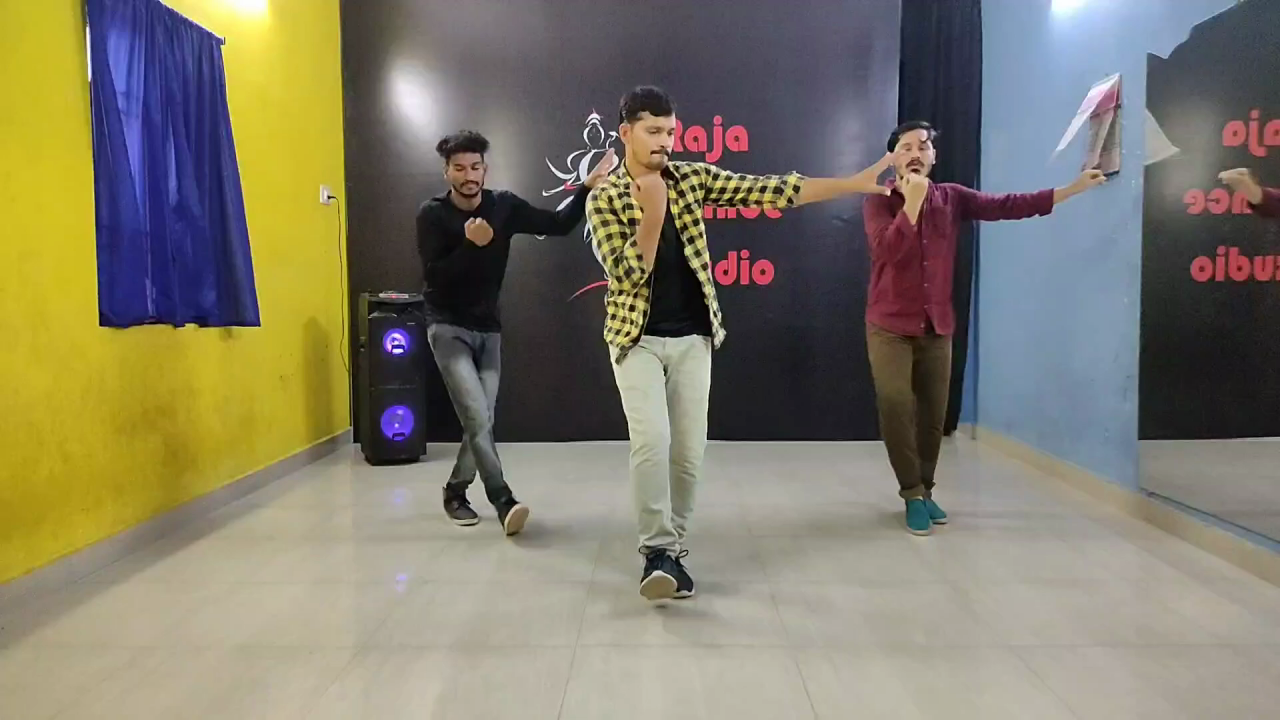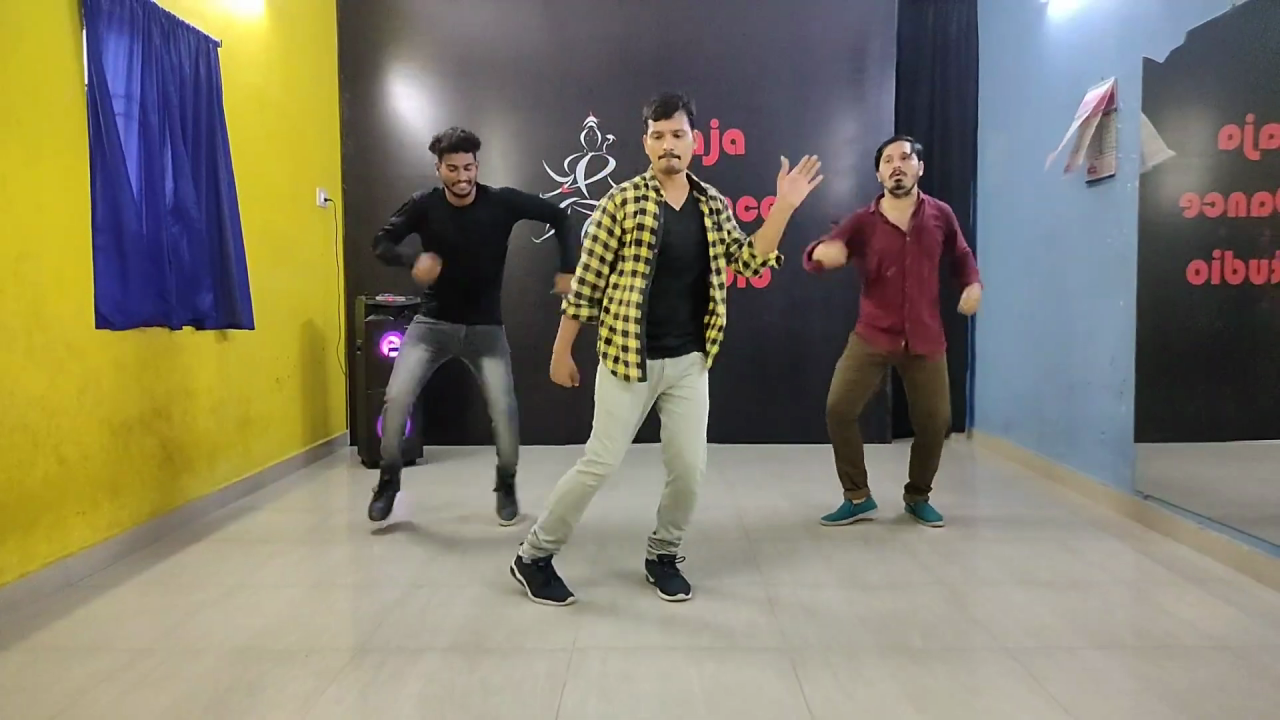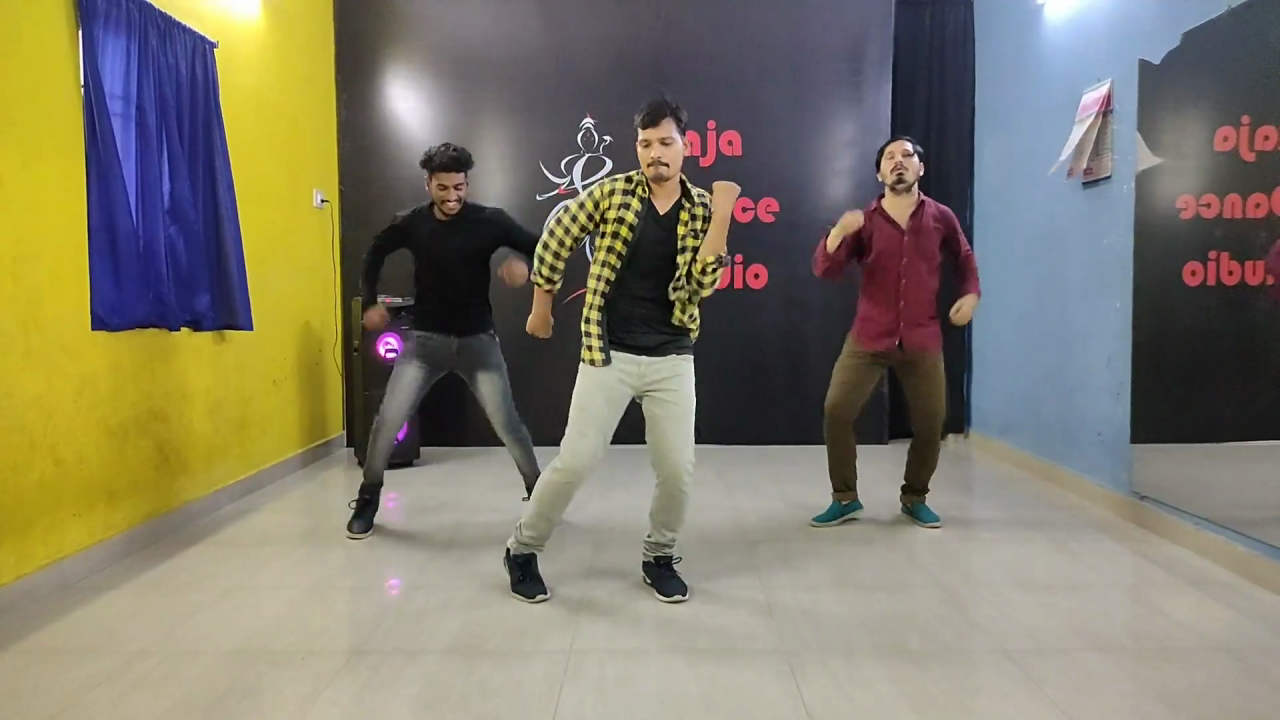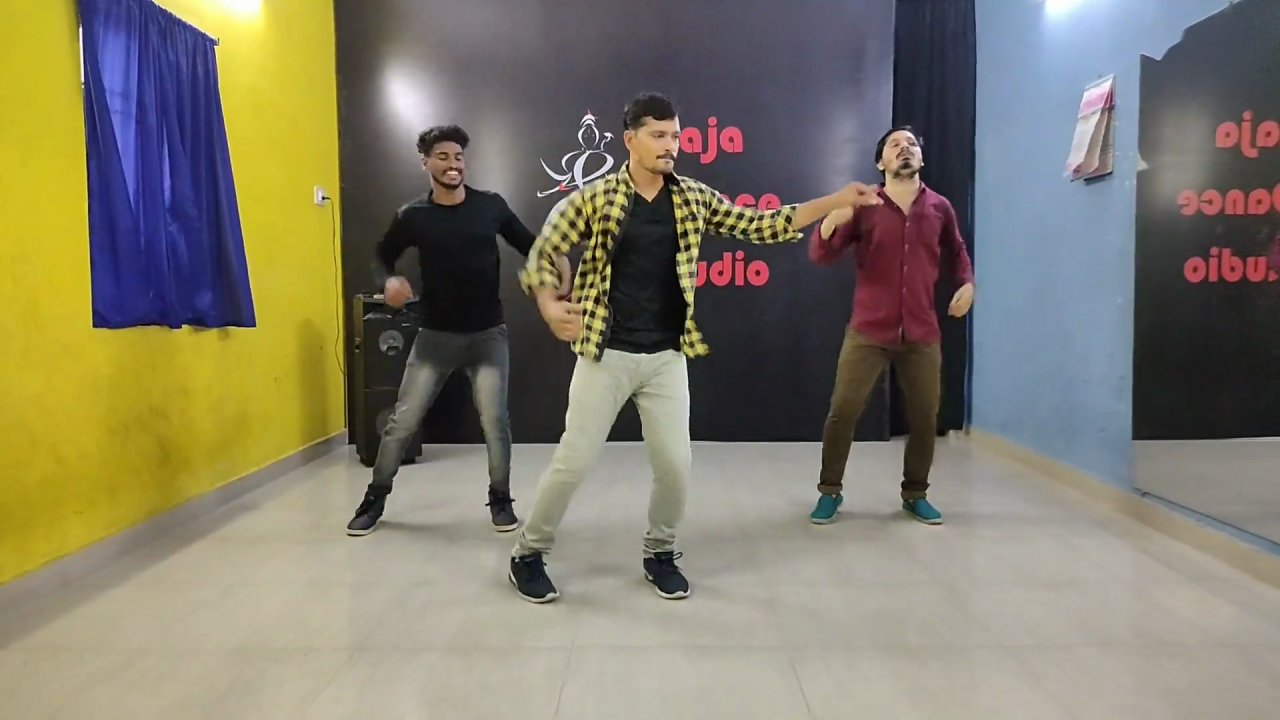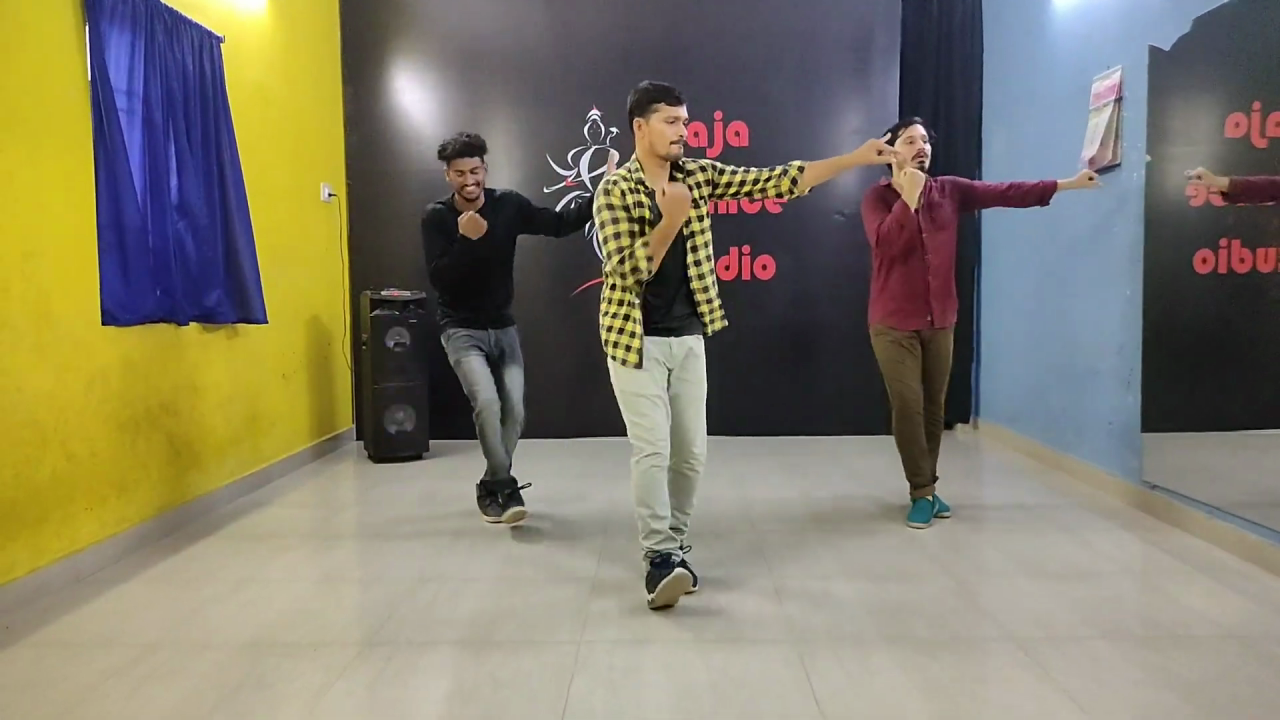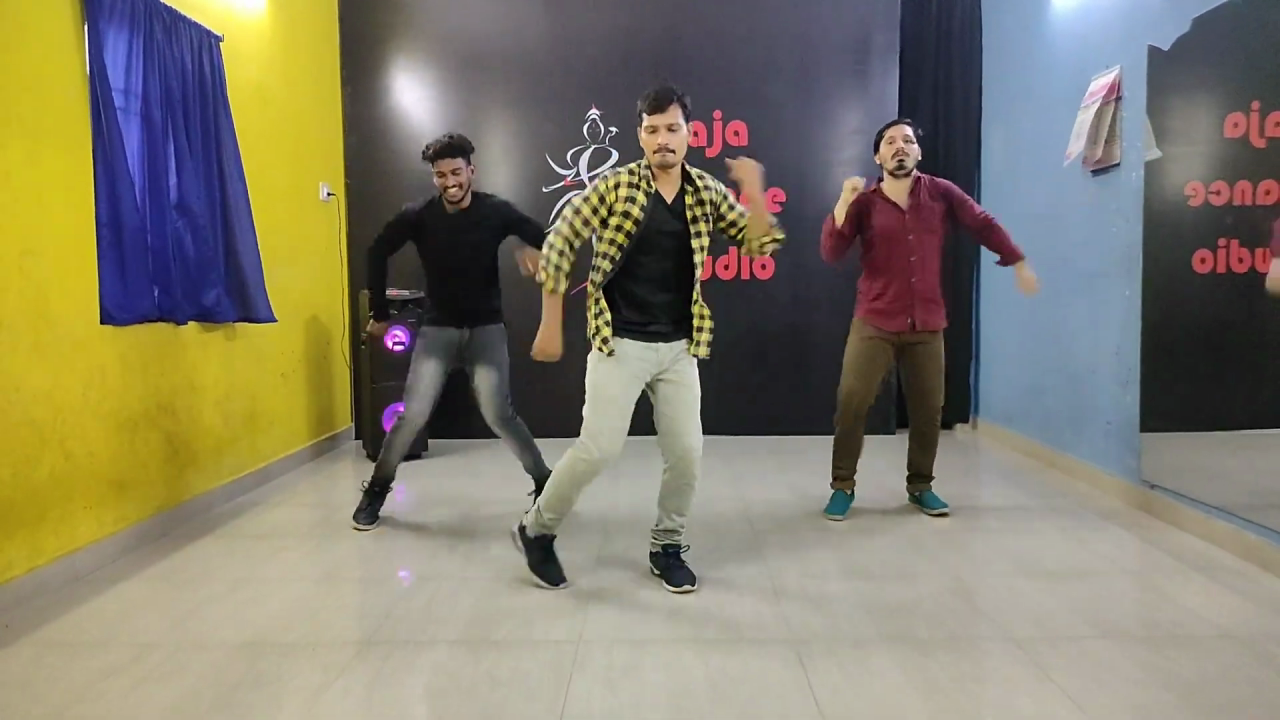
dt=0.5s
person 1, frame 1
left shoulder: (692, 178)
right shoulder: (606, 196)
left elbow: (769, 191)
right elbow: (630, 274)
left wrist: (856, 182)
right wrist: (651, 215)
left hip: (692, 338)
right hip: (637, 338)
left knee: (688, 453)
right knee: (651, 440)
left ankle: (671, 550)
right ankle: (657, 550)
person 1, frame 2
left shoulder: (710, 202)
right shoulder: (622, 201)
left elbow: (751, 262)
right elbow: (586, 279)
left wrist: (784, 205)
right wrist: (563, 349)
left hip: (688, 361)
right hip: (627, 357)
left knee: (689, 471)
right knee: (599, 465)
left ankle: (662, 556)
right ankle: (536, 555)
person 1, frame 3
left shoulder: (702, 207)
right shoulder: (608, 192)
left elbow: (705, 281)
right elbow: (556, 238)
left wrist: (722, 215)
right wrist: (540, 304)
left hip: (671, 359)
right hip: (606, 356)
left knee: (677, 470)
right knee: (575, 463)
left ankle: (659, 558)
right ankle: (523, 552)
person 1, frame 4
left shoulder: (694, 198)
right shoulder: (597, 195)
left elbow: (761, 225)
right elbow: (546, 248)
left wrist: (834, 202)
right wrist: (549, 304)
left hip: (665, 356)
right hip: (604, 354)
left knee: (675, 465)
right knee: (574, 461)
left ankle: (660, 553)
right ankle: (530, 554)
person 1, frame 5
left shoulder: (698, 175)
right shoulder: (615, 189)
left elbow: (775, 180)
right elbow: (633, 272)
left wrist: (857, 159)
right wrist: (668, 221)
left hip: (687, 337)
right hip: (633, 338)
left knee: (690, 451)
right knee: (651, 447)
left ankle: (672, 546)
right ankle: (665, 557)
person 1, frame 6
left shoulder: (706, 190)
right shoulder: (615, 186)
left elbow: (759, 245)
right elbow: (559, 244)
left wrist: (754, 193)
right wrist: (549, 324)
left hip: (678, 348)
right hip: (619, 344)
left knee: (687, 456)
right knee: (599, 450)
left ankle: (666, 546)
right ankle: (538, 531)
person 2, frame 1
left shoulder: (952, 199)
right shoulder: (879, 204)
left elbow: (1008, 206)
right elbow: (890, 252)
left wrist: (1072, 189)
right wrist: (908, 202)
left hip: (935, 327)
right hip: (888, 326)
left knee: (933, 412)
right knee: (893, 401)
left ankle: (921, 490)
right ankle: (910, 493)
person 2, frame 2
left shoulder: (939, 214)
right shoulder: (863, 221)
left elbow: (961, 256)
right elbow: (812, 258)
left wrist: (973, 285)
right wrist: (824, 252)
left hip: (925, 341)
right hip: (871, 338)
left knee: (936, 422)
right knee: (839, 411)
left ankle: (918, 497)
right ankle: (857, 498)
person 2, frame 3
left shoulder: (941, 217)
right shoulder: (865, 221)
left elbow: (964, 261)
right elbow: (827, 268)
left wrist: (971, 295)
right wrist: (839, 234)
left hip: (923, 340)
right hip: (869, 339)
left knee: (930, 422)
right knee: (837, 410)
left ankle: (915, 497)
right ankle: (844, 497)
person 2, frame 4
left shoulder: (939, 208)
right shoulder: (863, 209)
left elbow: (956, 251)
right elbow: (820, 255)
left wrist: (967, 283)
right wrist: (832, 220)
left hip: (922, 333)
right hip: (869, 330)
left knee: (925, 416)
right knee: (844, 410)
left ankle: (915, 493)
right ankle: (830, 491)
person 2, frame 5
left shoulder: (951, 190)
right shoulder: (878, 196)
left elbow: (1005, 194)
right elbow: (886, 246)
left wrist: (1068, 184)
right wrist: (908, 197)
left hip: (939, 319)
right hip: (893, 321)
left knee: (934, 405)
right knee: (908, 403)
left ankle: (927, 485)
right ankle: (920, 492)
person 2, frame 6
left shoulder: (940, 192)
right shoulder: (863, 202)
left elbow: (983, 223)
right elbow: (831, 252)
left wrist: (1018, 262)
right wrist: (842, 207)
left hip: (927, 324)
right hip: (875, 322)
left knee: (928, 408)
right knee: (852, 400)
left ankle: (920, 486)
right ankle: (842, 487)
person 3, frame 1
left shoulder: (505, 205)
right shoulder: (432, 213)
left elbow: (559, 226)
right elbow: (433, 277)
left wrist: (588, 189)
right wrist: (471, 244)
left hip: (487, 329)
right hip: (448, 328)
left knee: (480, 418)
right knee: (475, 410)
left ankle: (455, 492)
right ankle: (503, 499)
person 3, frame 2
left shoulder: (502, 201)
right shoulder: (422, 206)
left elbow: (559, 218)
right elbow: (382, 244)
left wrist: (567, 268)
right wrist: (413, 261)
left hip: (485, 326)
right hip: (434, 322)
left knee: (504, 408)
right knee: (397, 398)
left ankle: (505, 484)
right ankle: (388, 481)
person 3, frame 3
left shoulder: (490, 220)
right shoulder: (410, 222)
left elbow: (536, 246)
right elbow: (375, 257)
left wrist: (525, 265)
right wrist: (371, 303)
left hip: (476, 338)
right hip: (427, 337)
left knee: (505, 422)
right knee: (390, 421)
right ankle: (367, 503)
person 3, frame 4
left shoulder: (490, 206)
right shoulder: (412, 216)
left elbow: (527, 244)
right elbow: (382, 254)
left wrist: (551, 263)
right wrist: (389, 282)
left hip: (487, 333)
right hip: (436, 334)
left knee: (493, 419)
right knee: (403, 422)
left ankle: (500, 498)
right ankle: (375, 499)
person 3, frame 5
left shoulder: (509, 205)
right shoulder: (437, 217)
left elbow: (561, 224)
right elbow: (438, 279)
right wrist: (467, 239)
left hip: (503, 328)
right hip: (461, 330)
left knee: (513, 411)
right knee: (487, 403)
left ankle: (492, 488)
right ankle: (505, 489)
person 3, frame 6
left shoulder: (495, 211)
right shoulder: (418, 215)
left elbow: (540, 237)
right elbow: (378, 254)
left wrist: (537, 254)
right wrist: (379, 312)
left hip: (486, 329)
right hip: (438, 330)
left knee: (497, 414)
right knee: (414, 416)
left ankle: (544, 485)
right ankle: (375, 492)
